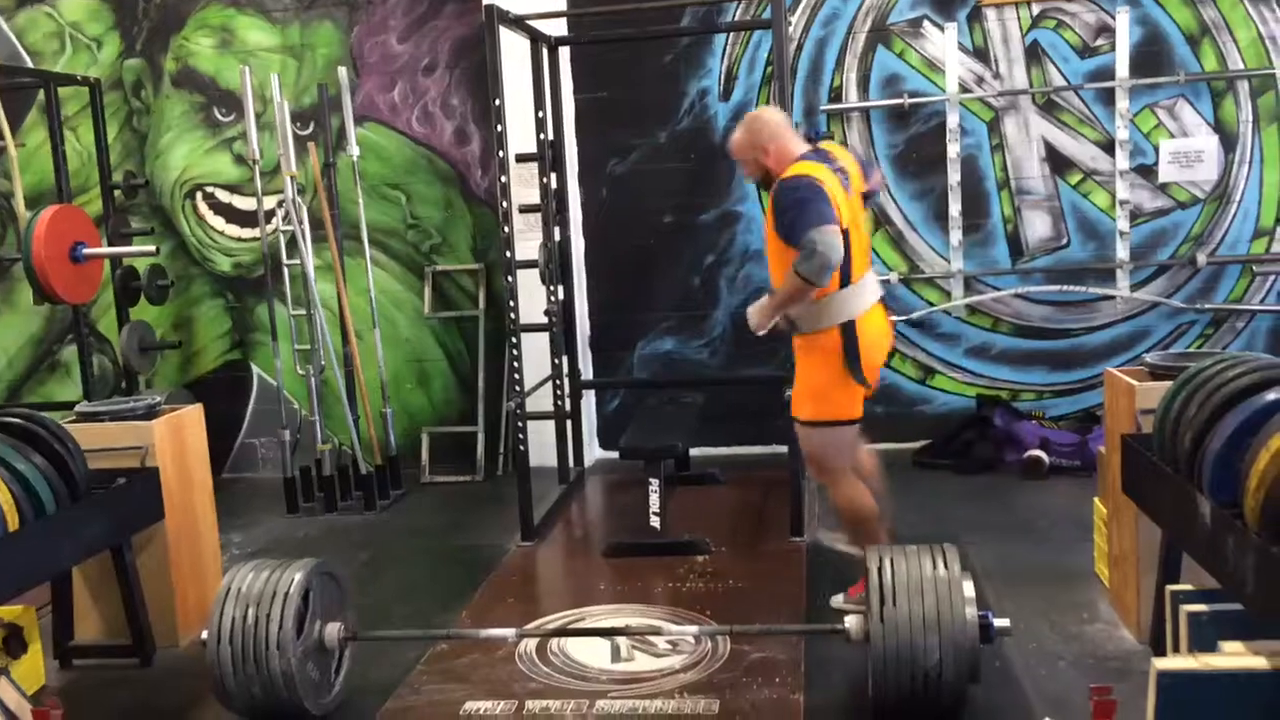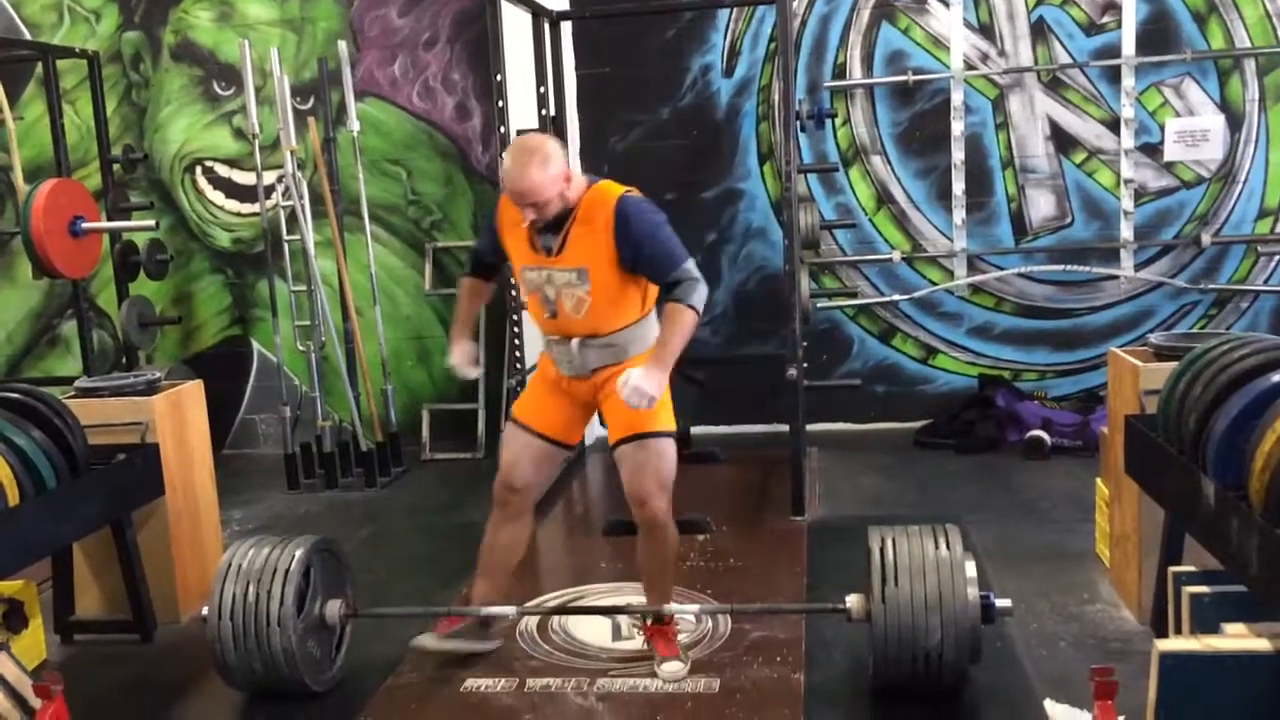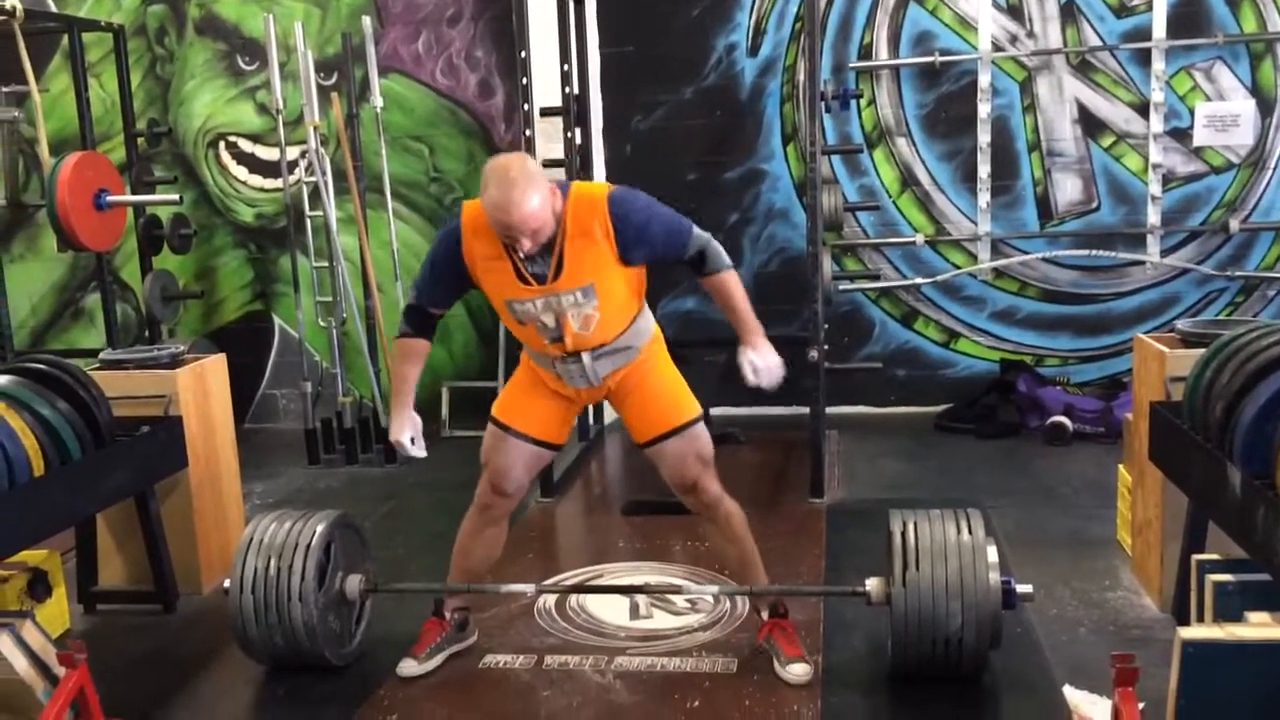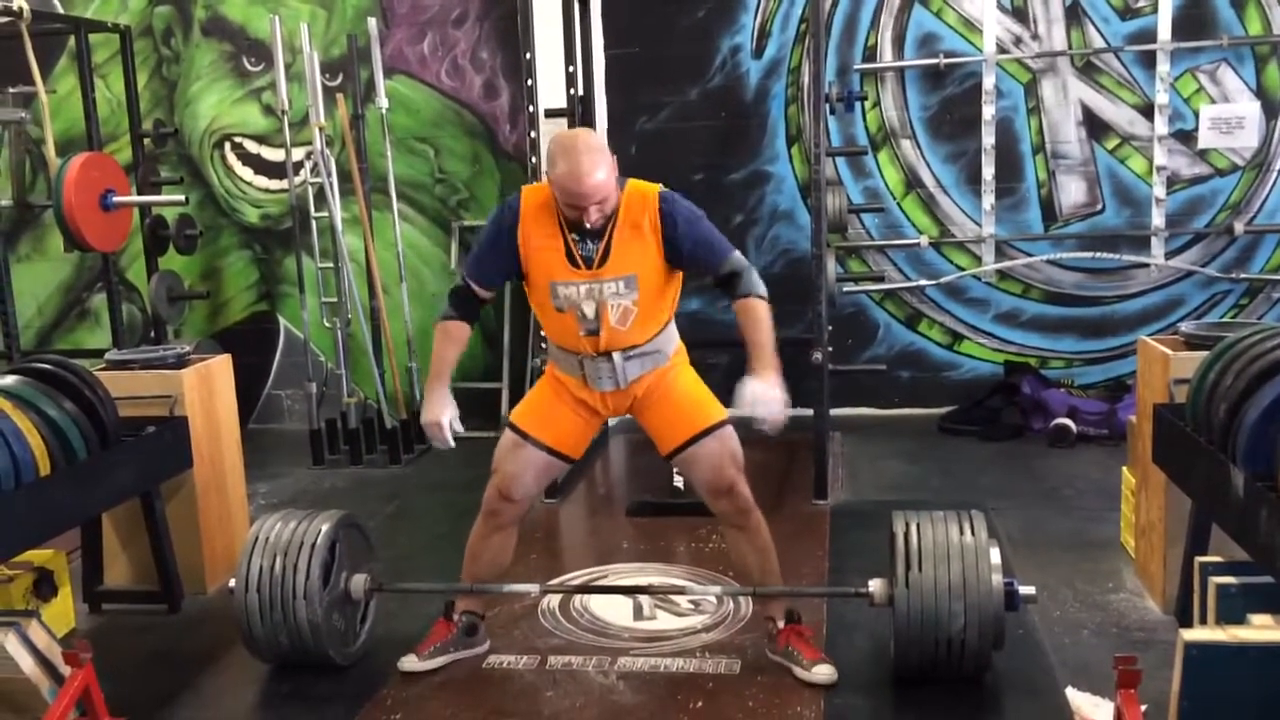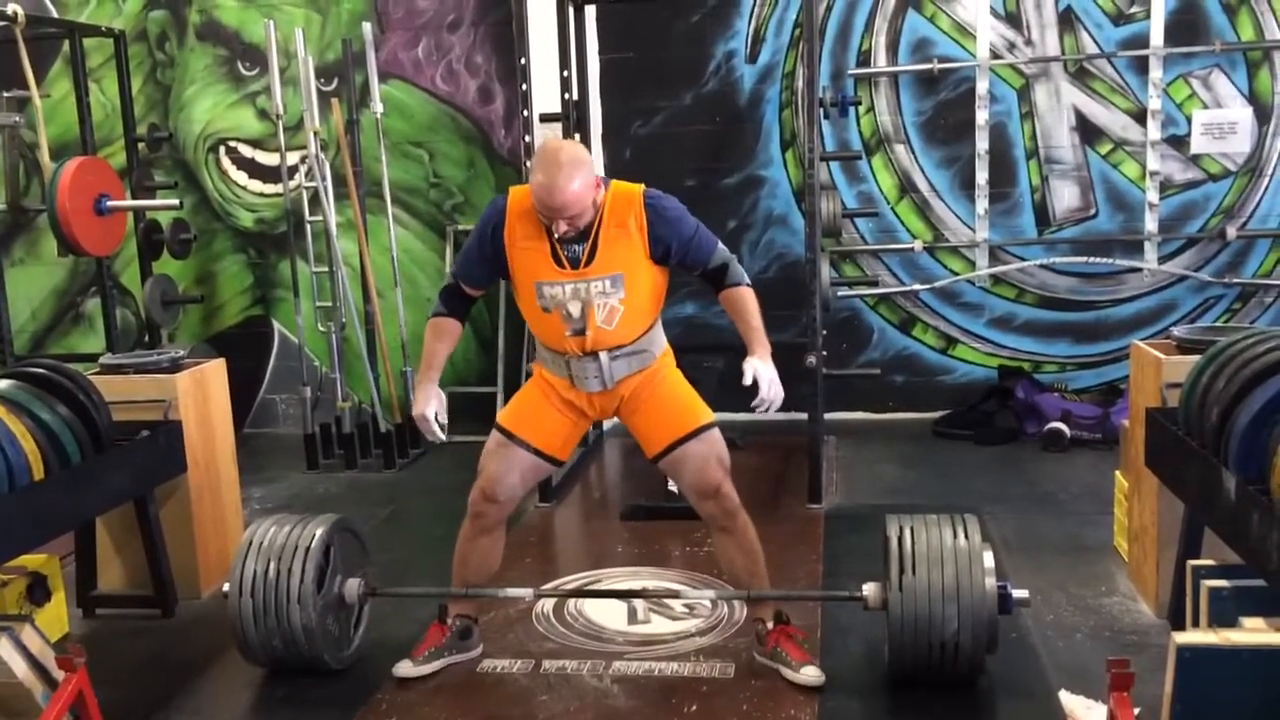
dt=1s
person 1, frame 1
left shoulder: (796, 187)
right shoulder: (833, 157)
left elbow: (825, 256)
right elbow: (869, 181)
left wrist: (774, 306)
left hip: (835, 339)
right hip: (864, 323)
left knee: (830, 467)
right knee: (841, 438)
right ankle: (863, 539)
person 1, frame 2
left shoulder: (623, 213)
right shoulder: (507, 213)
left elbow: (689, 285)
right elbow: (483, 265)
left wrist: (659, 368)
right wrist: (462, 335)
left hip: (628, 366)
right hip: (560, 365)
left knee: (650, 506)
right knee: (511, 491)
left ankle: (660, 624)
right ankle: (480, 618)
person 1, frame 3
left shoulder: (613, 211)
right shoulder: (464, 235)
left elbow: (702, 252)
right elbow: (419, 316)
left wrist: (753, 338)
right wrist: (402, 407)
left hip: (632, 358)
right hip: (545, 369)
left knee: (701, 489)
right knee: (495, 493)
left ankle: (772, 620)
right ankle: (451, 620)
person 1, frame 4
left shoulder: (662, 210)
right shoulder: (519, 217)
left elbow: (740, 278)
right elbow: (465, 298)
left wrist: (765, 370)
right wrist: (437, 391)
left hip: (657, 369)
right hip: (570, 376)
left knee: (732, 495)
right knee: (503, 498)
left ankle: (784, 630)
right ankle: (463, 625)
person 1, frame 5
left shoulder: (647, 210)
right shoulder: (506, 217)
left elbow: (724, 271)
right elbow: (457, 296)
left wrist: (759, 352)
right wrist: (428, 382)
left hip: (644, 371)
right hip: (558, 379)
left knee: (718, 495)
right knee: (487, 500)
left ankle: (772, 633)
right ankle: (457, 629)
